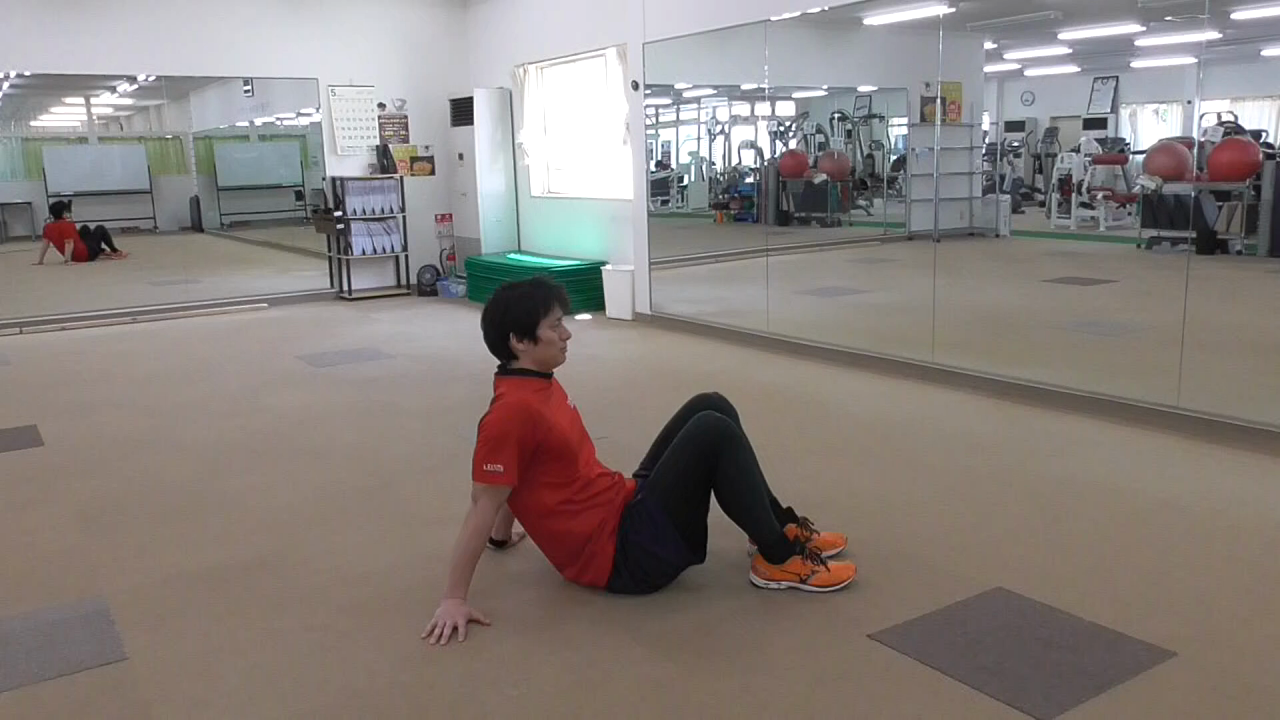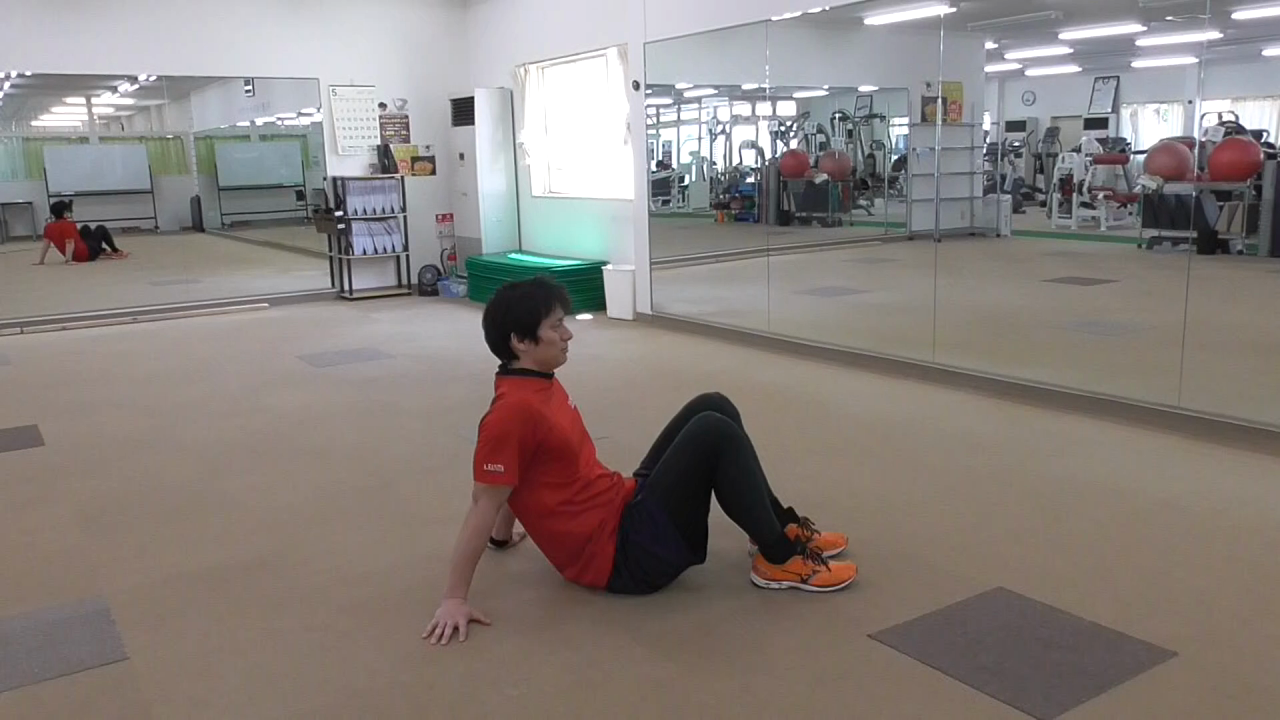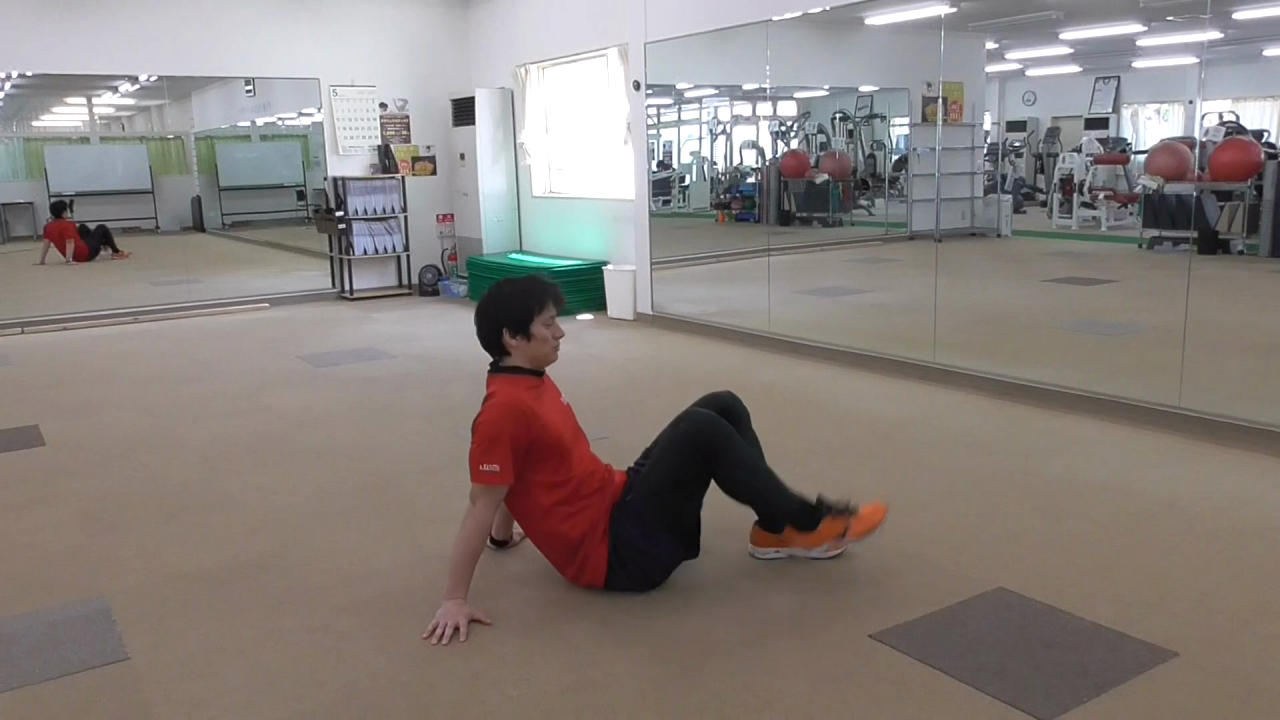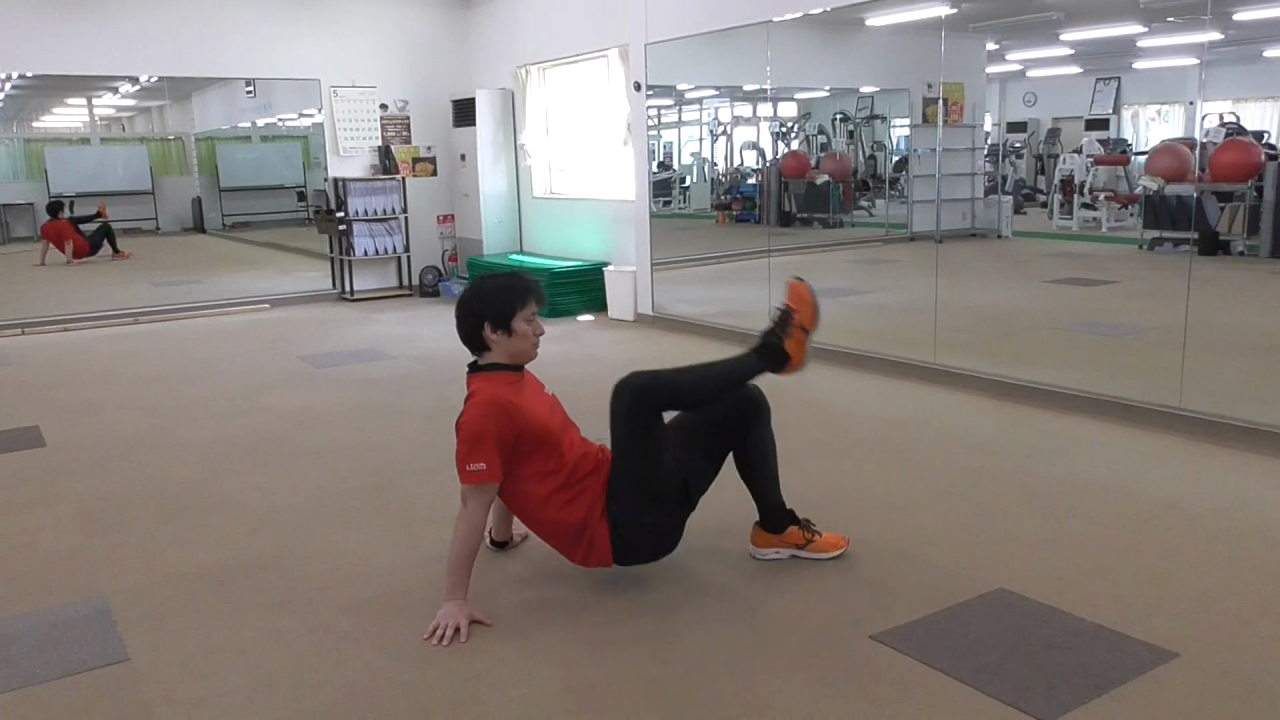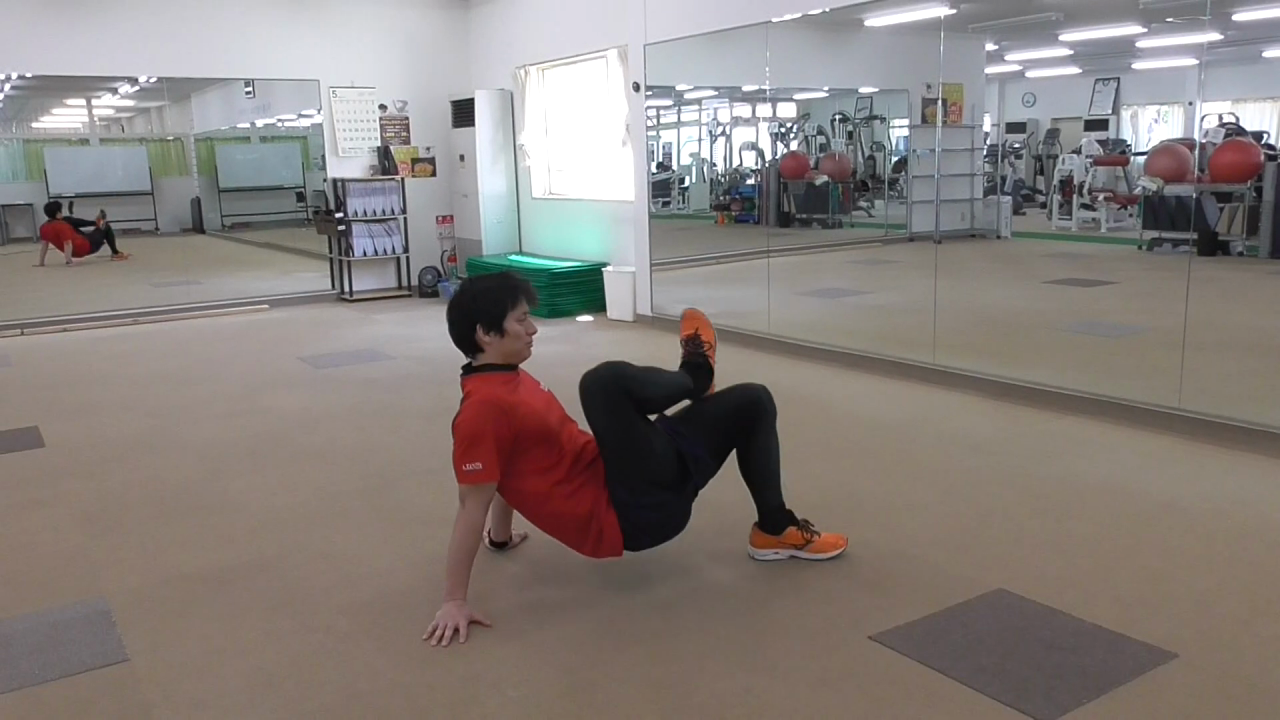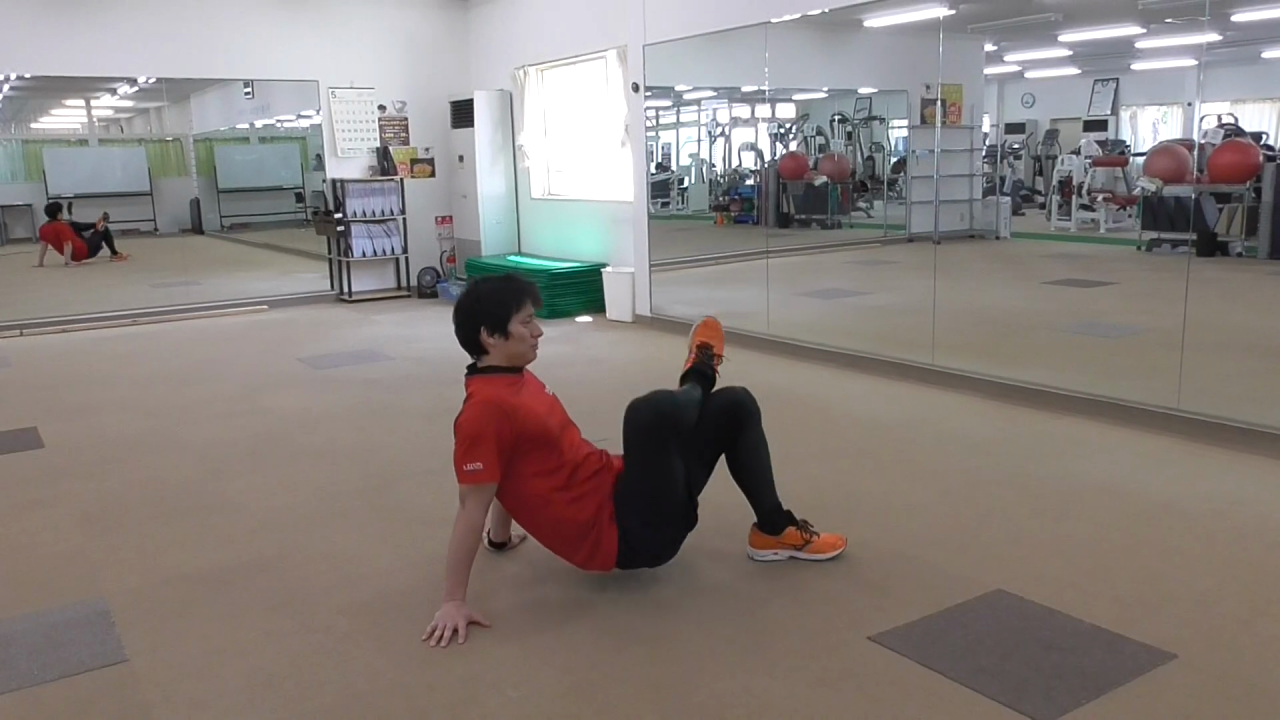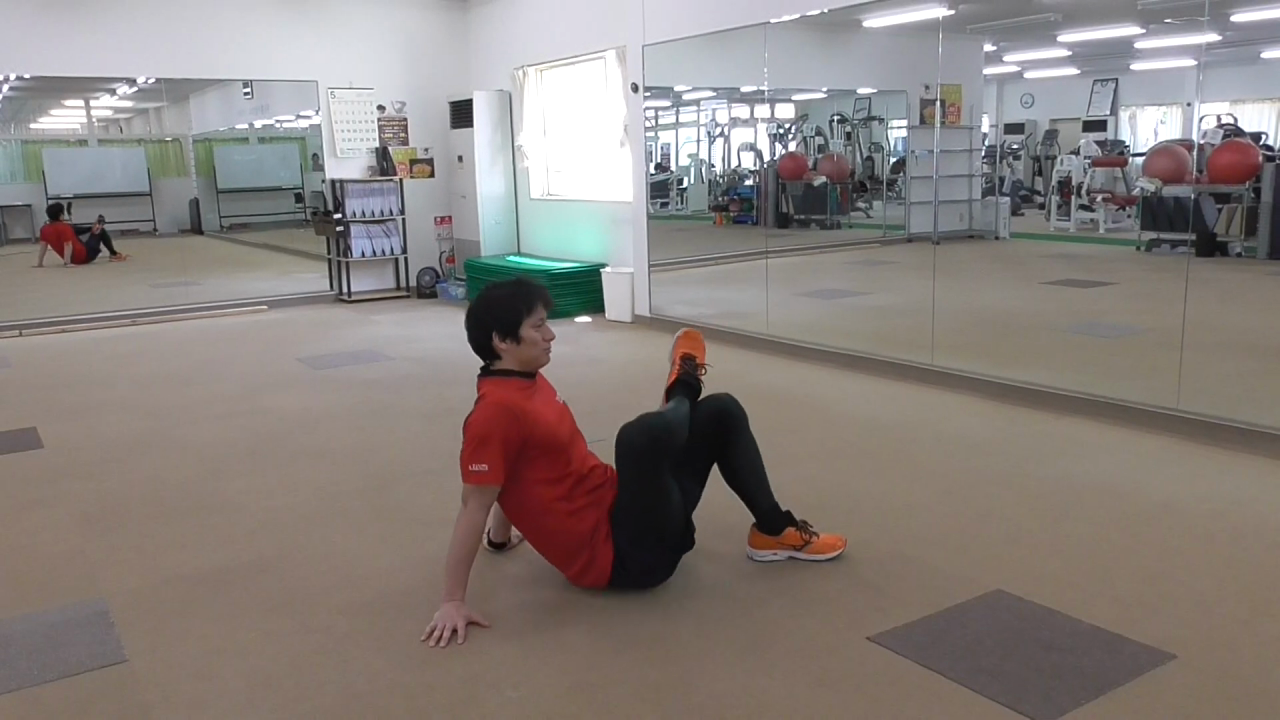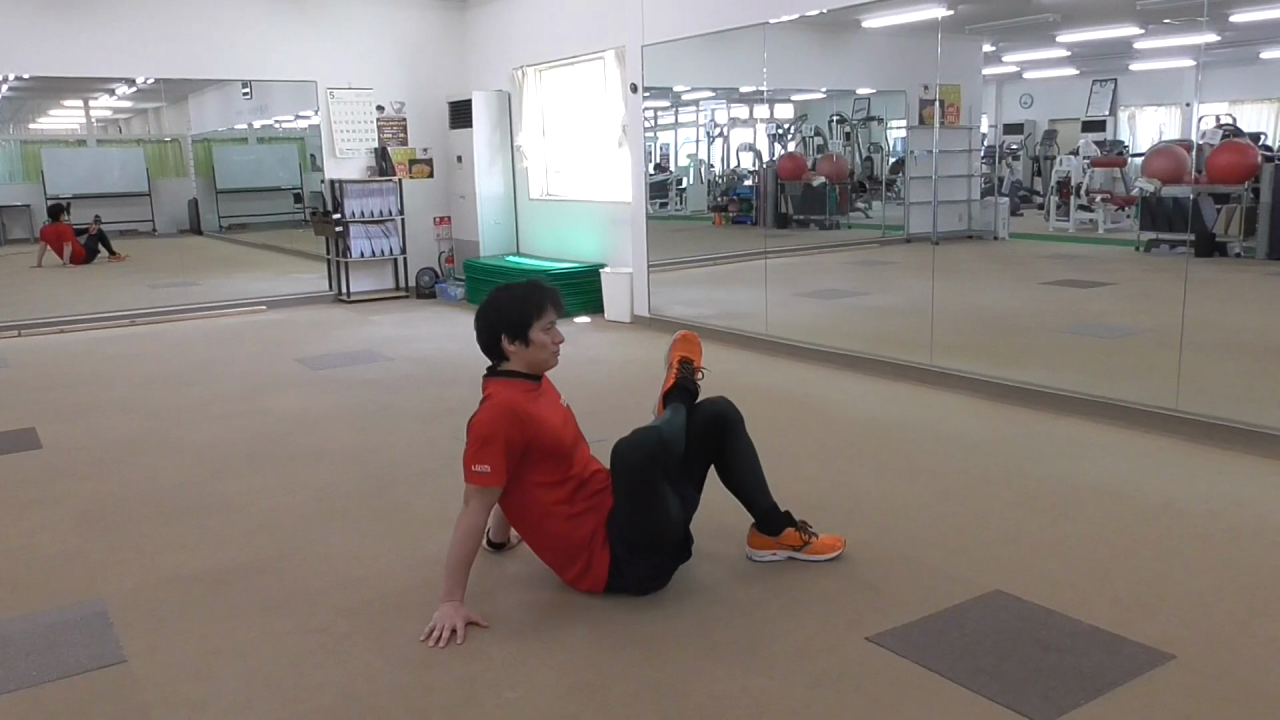
dt=0.3s
person 1, frame 1
left shoulder: (539, 385)
right shoulder: (513, 411)
left elbow: (518, 484)
right elbow: (483, 503)
left wrist: (503, 534)
right wrist: (454, 599)
left hip: (626, 508)
right hip: (624, 554)
left knee: (711, 408)
right knee: (713, 433)
left ankle: (778, 525)
right ankle: (778, 559)
person 1, frame 2
left shoulder: (541, 384)
right shoulder: (514, 410)
left elbow: (522, 481)
right elbow: (485, 503)
left wrist: (504, 534)
right wrist: (455, 598)
left hip: (626, 508)
right hip: (625, 554)
left knee: (713, 408)
right knee: (715, 434)
left ankle: (778, 525)
right ankle: (779, 559)
person 1, frame 3
left shoulder: (533, 383)
right shoulder: (507, 408)
left elbow: (521, 481)
right elbow: (482, 503)
left wrist: (504, 533)
right wrist: (455, 599)
left hip: (619, 503)
right hip: (619, 549)
left knee: (722, 407)
right knee: (699, 429)
left ankle: (776, 528)
right ankle: (810, 519)
person 1, frame 4
left shoulder: (513, 378)
right shoulder: (488, 406)
left elbow: (517, 470)
right elbow: (473, 504)
left wrist: (502, 535)
right wrist: (455, 601)
left hip: (617, 490)
right hip: (621, 526)
left knee: (745, 402)
right knee: (636, 392)
left ankle: (776, 529)
right ankle: (770, 355)
person 1, frame 5
left shoulder: (508, 379)
right shoulder: (483, 406)
left elbow: (514, 469)
right elbow: (473, 502)
left wrist: (502, 536)
right wrist: (454, 601)
left hip: (621, 480)
right hip: (625, 511)
left knee: (753, 401)
right knee: (607, 380)
left ankle: (775, 529)
right ankle: (694, 376)
person 1, frame 6
left shoulder: (515, 379)
right shoulder: (486, 408)
left elbow: (517, 470)
right elbow: (473, 504)
left wrist: (501, 537)
right wrist: (453, 602)
left hip: (619, 493)
right hip: (624, 530)
left knee: (737, 405)
right knee: (653, 410)
left ankle: (773, 530)
right ankle: (696, 386)
person 1, frame 7
left shoulder: (529, 382)
right shoulder: (496, 410)
left elbow: (518, 477)
right elbow: (474, 504)
left wrist: (501, 537)
right wrist: (452, 601)
left hip: (617, 509)
right hip: (618, 550)
left knee: (723, 412)
right knee: (643, 433)
left ankle: (774, 531)
right ankle: (681, 394)
person 1, frame 8
left shoulder: (532, 383)
right shoulder: (501, 411)
left elbow: (520, 478)
right elbow: (476, 505)
left wrist: (501, 536)
right wrist: (451, 602)
left hip: (619, 514)
right hip: (616, 557)
left knee: (719, 416)
right knee: (640, 448)
left ankle: (774, 532)
right ankle: (677, 401)
